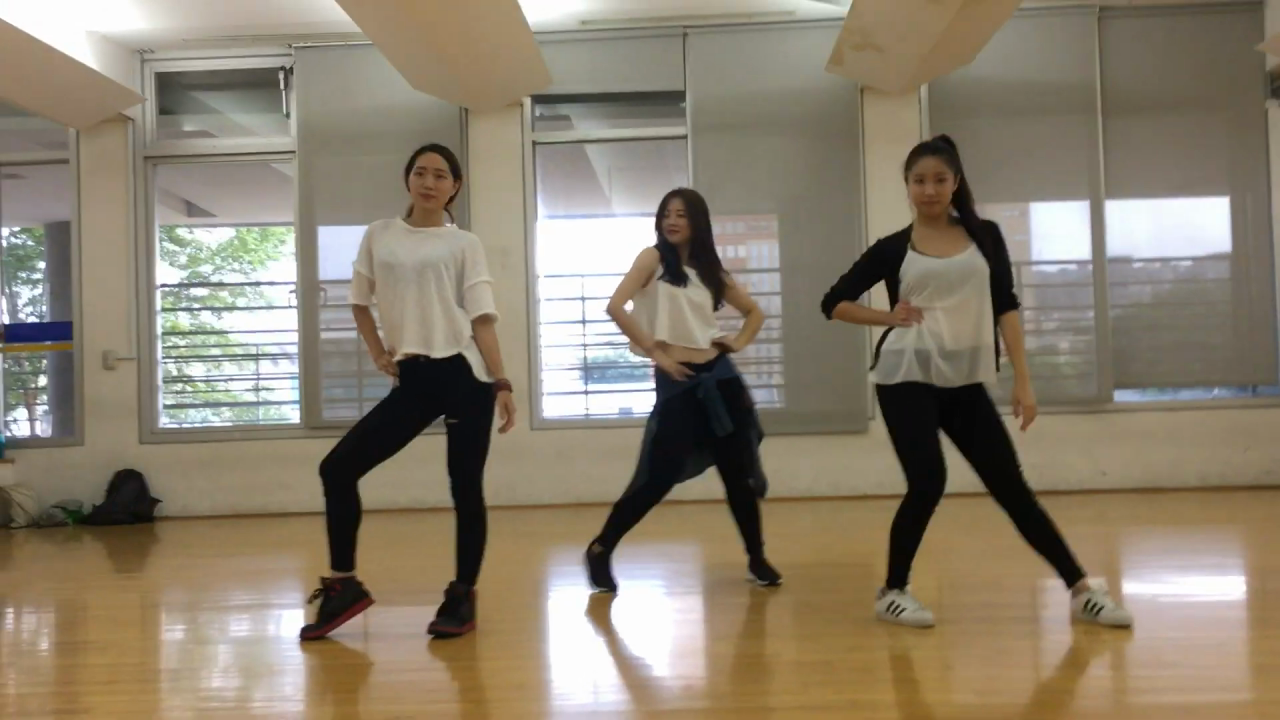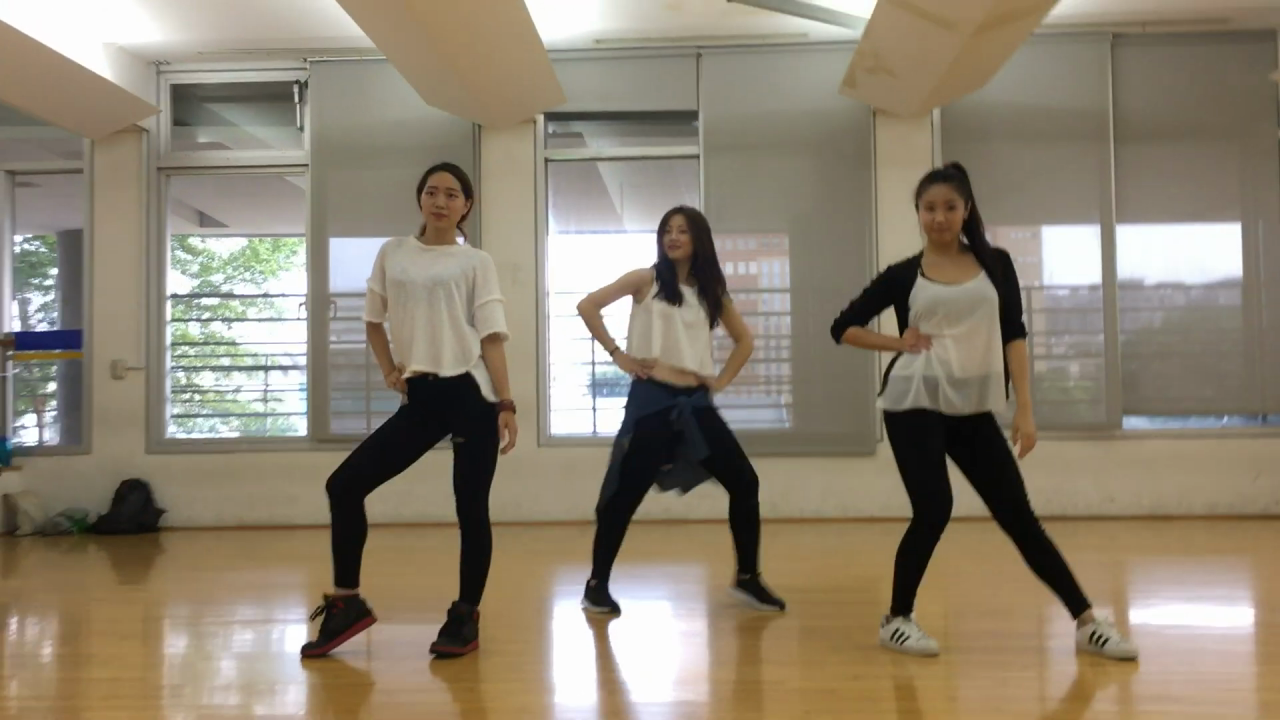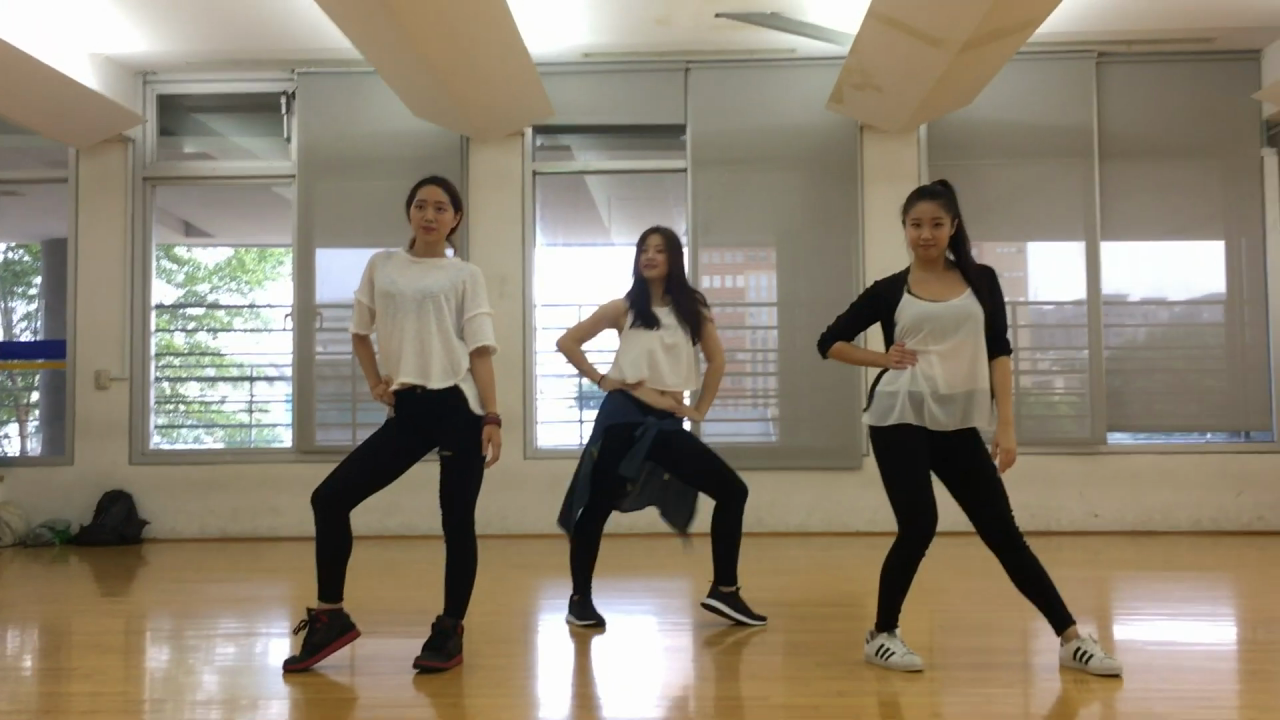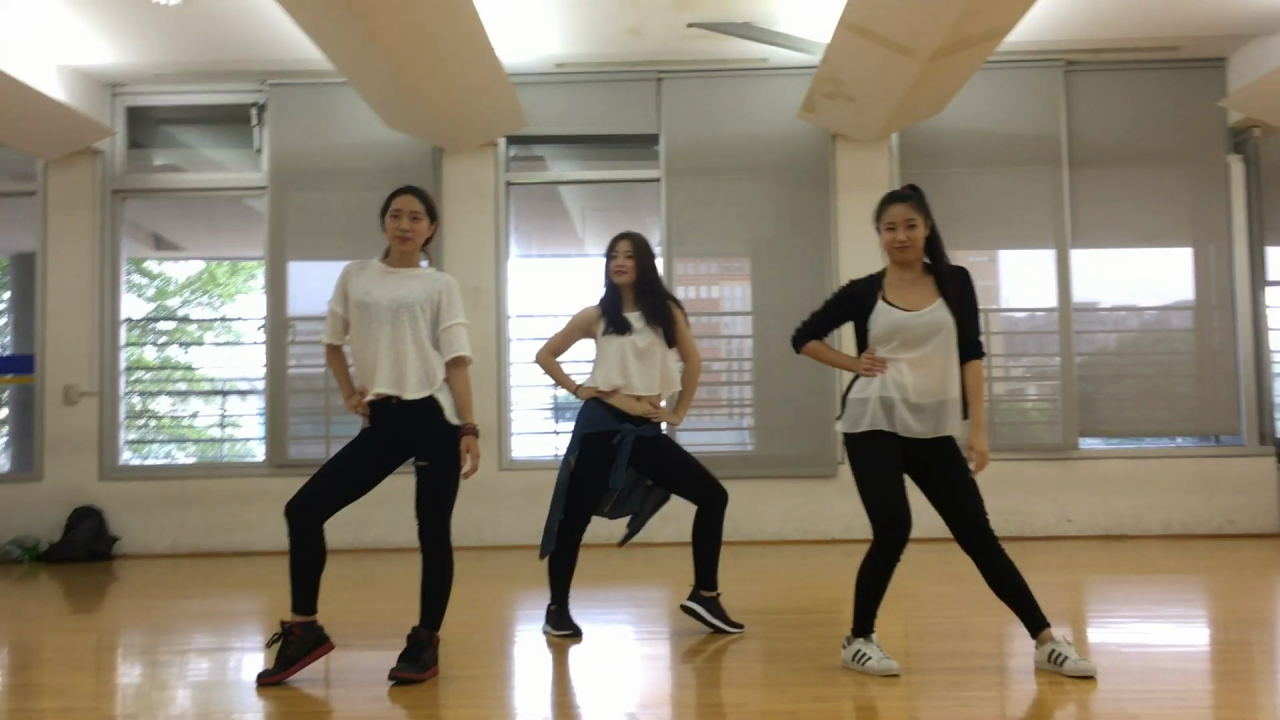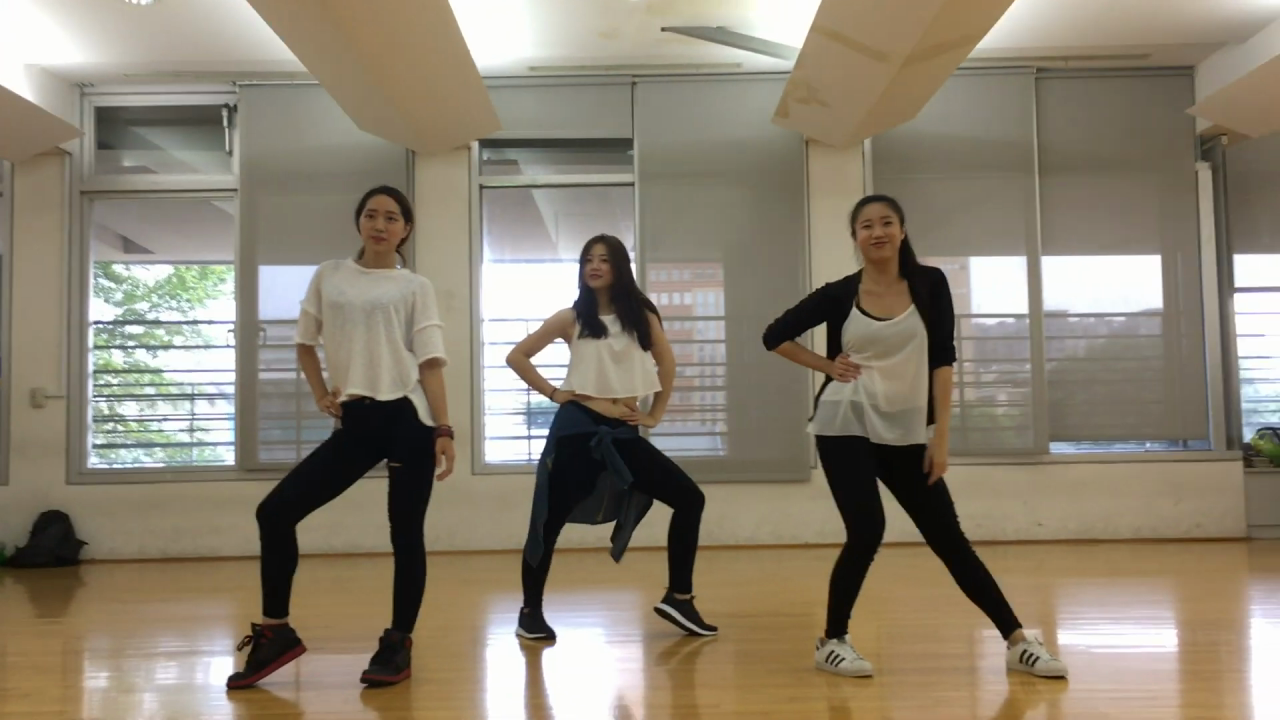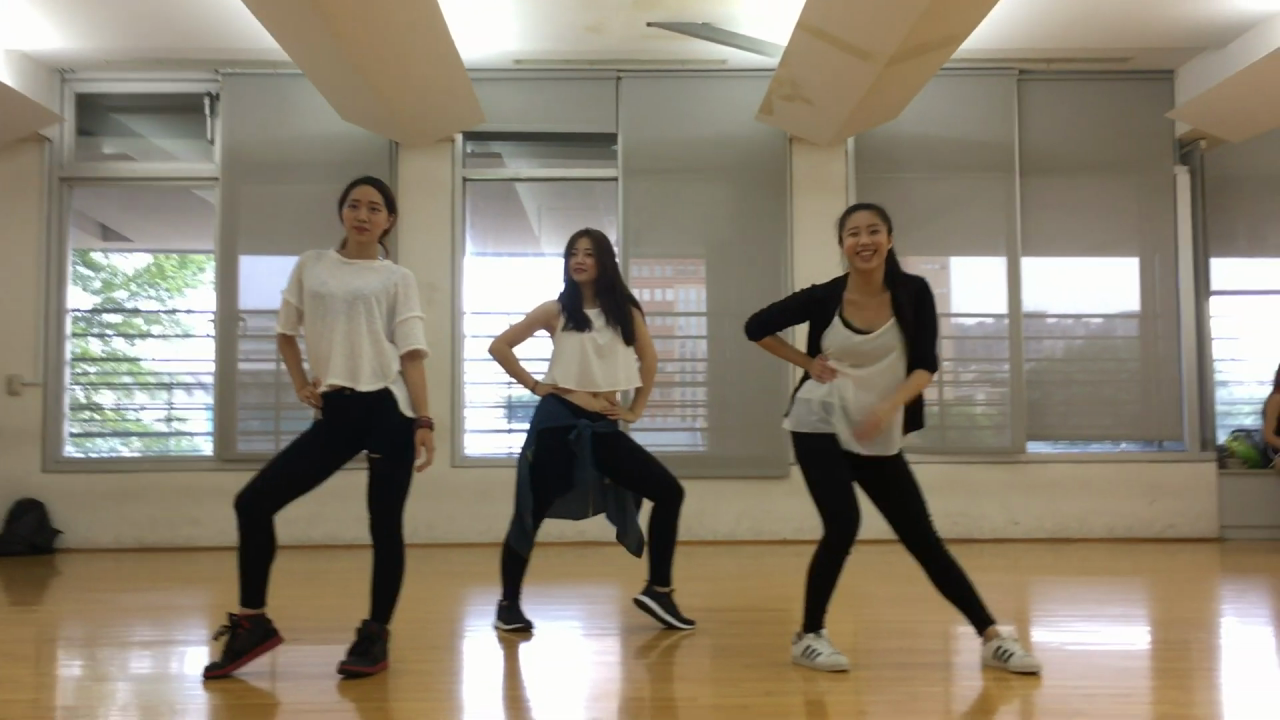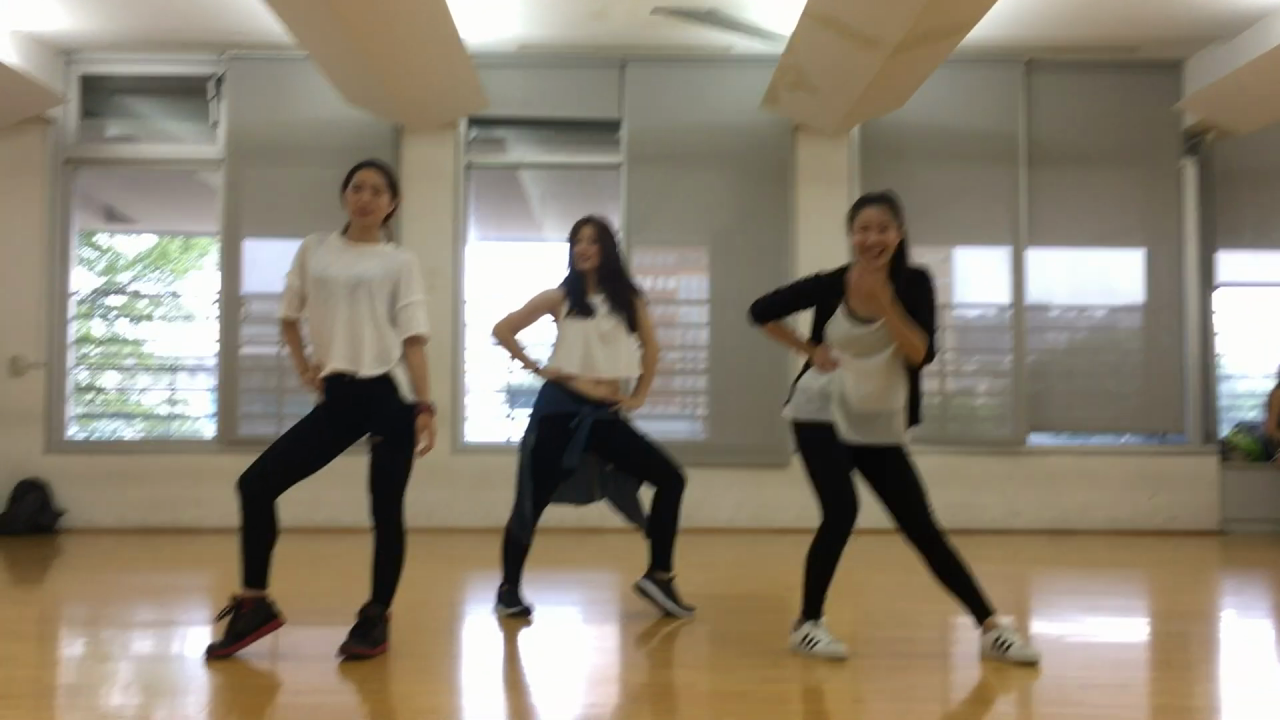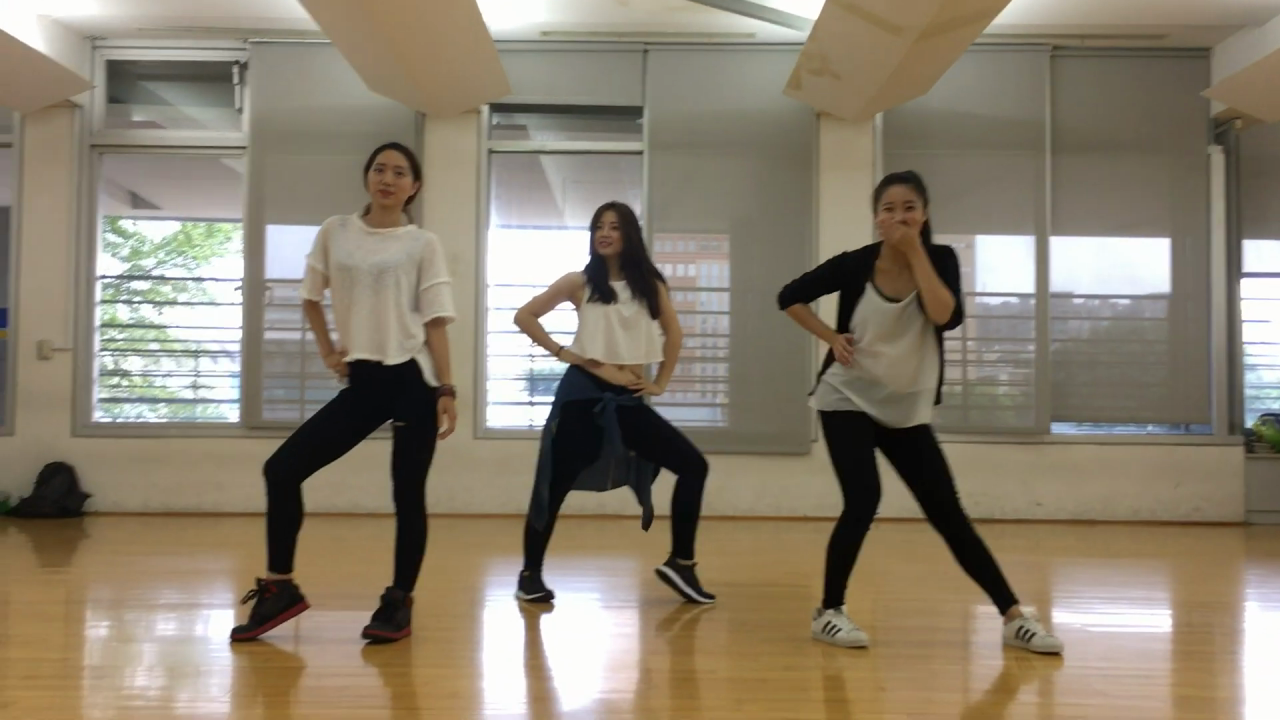
dt=0.2s
person 1, frame 1
left shoulder: (465, 245)
right shoulder: (380, 235)
left elbow: (482, 318)
right elbow: (361, 302)
left wrist: (501, 383)
right wrist: (378, 354)
left hip: (463, 376)
right hip: (411, 380)
left knee: (465, 486)
right knee: (338, 468)
left ankle: (462, 596)
right ankle: (344, 584)
person 1, frame 2
left shoulder: (476, 262)
right shoulder: (392, 253)
left elbow: (491, 337)
right elbow: (373, 321)
left wrist: (506, 403)
right wrist: (388, 371)
left hip: (471, 394)
right hip: (419, 398)
left knee: (471, 505)
right knee: (345, 485)
left ankle: (465, 615)
right ankle: (347, 602)
person 1, frame 3
left shoulder: (465, 276)
right shoulder: (381, 266)
left elbow: (480, 350)
right elbow: (360, 332)
left wrist: (492, 418)
right wrist: (375, 383)
left hip: (458, 407)
right hip: (407, 411)
left knee: (457, 519)
right knee: (331, 497)
left ankle: (450, 629)
right ankle: (331, 615)
person 1, frame 4
left shoulder: (441, 286)
right shoulder: (355, 275)
left elbow: (456, 361)
right elbow: (333, 342)
left wrist: (469, 428)
right wrist: (348, 394)
left hip: (434, 418)
right hip: (381, 422)
left knee: (433, 529)
right knee: (304, 509)
left ankle: (426, 641)
right ankle: (305, 628)
person 1, frame 5
left shoulder: (416, 288)
right shoulder: (328, 276)
left elbow: (430, 362)
right elbow: (305, 342)
left wrist: (444, 429)
right wrist: (321, 396)
left hip: (407, 419)
right hip: (354, 423)
left knee: (405, 531)
right knee: (275, 511)
left ankle: (398, 643)
right ankle: (276, 631)
person 1, frame 6
left shoulder: (397, 278)
right shoulder: (311, 266)
left elbow: (411, 354)
right elbow: (286, 332)
left wrist: (424, 421)
right wrist: (301, 386)
left hip: (388, 410)
right hip: (335, 413)
left knee: (384, 523)
right knee: (253, 502)
left ankle: (375, 634)
right ankle: (252, 622)
person 1, frame 7
left shoulder: (400, 262)
right shoulder: (314, 250)
left elbow: (412, 339)
right elbow: (290, 317)
left wrist: (425, 406)
right wrist: (304, 369)
left hip: (389, 395)
right hip: (338, 397)
left knee: (386, 506)
right knee: (256, 484)
left ankle: (376, 617)
right ankle: (254, 604)
person 1, frame 8
left shoulder: (423, 245)
right shoulder: (335, 232)
left elbow: (435, 322)
right elbow: (312, 298)
left wrist: (447, 390)
right wrist: (328, 353)
left hip: (413, 380)
right hip: (361, 381)
left knee: (408, 491)
right knee: (282, 469)
left ankle: (399, 601)
right ankle: (280, 588)
person 2, frame 1
left shoulder: (984, 236)
right shoulder: (893, 249)
left elbow: (1006, 307)
right elbow: (834, 302)
left wrist: (1022, 379)
right wrist: (889, 317)
left hip: (965, 381)
right hip: (906, 377)
left knee: (1011, 486)
right knee: (927, 484)
left ankle: (1083, 591)
right ankle: (892, 592)
person 2, frame 2
left shoulder: (995, 263)
right shoulder: (903, 275)
left elbow: (1014, 335)
right elbow: (843, 327)
left wrist: (1024, 409)
right wrist: (897, 343)
left hip: (974, 408)
right hip: (914, 403)
left knee: (1018, 515)
right knee: (932, 511)
left ankle: (1088, 622)
right ankle: (896, 619)
person 2, frame 3
left shoulder: (981, 280)
right shoulder: (889, 290)
left elbow: (999, 351)
right elbow: (830, 341)
left wrist: (1006, 424)
right wrist: (883, 358)
left hip: (960, 424)
right hip: (900, 418)
left knee: (1003, 531)
right knee: (918, 526)
left ankle: (1072, 638)
right ankle: (881, 635)
person 2, frame 4
left shoulder: (954, 282)
right shoulder: (864, 291)
left elbow: (971, 354)
right elbow: (804, 338)
left wrist: (977, 429)
right wrist: (854, 364)
left hip: (934, 428)
right hip: (874, 424)
left knee: (977, 535)
right knee: (893, 531)
left ankle: (1047, 642)
right ankle: (858, 640)
person 2, frame 5
left shoulder: (929, 283)
right shoulder: (840, 294)
left elbow: (943, 360)
right elbow: (775, 335)
left wrist: (939, 435)
right wrist: (827, 366)
left hip: (905, 431)
right hip: (845, 427)
left knee: (949, 537)
right knee: (866, 532)
left ankle: (1018, 641)
right ankle: (832, 642)
person 2, frame 6
left shoulder: (913, 292)
right shoulder: (824, 297)
left elbow: (927, 366)
right elbow: (757, 327)
left wrist: (890, 407)
right wrist: (808, 363)
left hip: (878, 436)
right hip: (819, 425)
left knee: (922, 537)
right knee: (842, 526)
left ankle: (992, 638)
right ankle: (809, 636)
person 2, frame 7
left shoulder: (914, 283)
right shoulder: (829, 285)
left elbow: (920, 353)
right elbow: (762, 311)
left wrist: (883, 297)
right wrist: (809, 350)
left hip: (879, 425)
right hip: (820, 414)
left knee: (922, 526)
right knee: (841, 513)
left ankle: (991, 628)
right ankle: (807, 623)
person 2, frame 8
left shoulder: (940, 260)
right shoulder: (855, 264)
left elbow: (946, 316)
right elbow: (790, 297)
left wrist: (915, 253)
right wrist: (832, 338)
left hip: (907, 410)
right hip: (847, 401)
left knee: (948, 513)
right knee: (862, 502)
left ankle: (1014, 616)
right ankle: (829, 611)
person 3, frame 1
left shoulder: (712, 271)
right shoulder: (652, 260)
left elbow: (754, 312)
right elbow: (617, 305)
left wrist: (737, 344)
right wrist: (649, 350)
left hip: (719, 378)
right hip: (676, 382)
left knee: (739, 472)
right knee: (659, 478)
left ankle: (757, 559)
right ankle: (599, 551)
person 3, frame 2
left shoulder: (712, 292)
right shoulder: (646, 280)
left elbow: (744, 341)
right elbow: (587, 307)
left wrist: (721, 381)
right wrist: (619, 356)
left hip: (695, 403)
right hip: (651, 401)
left knee: (744, 484)
right knee: (624, 493)
left ankle: (749, 579)
right ankle: (597, 583)
person 3, frame 3
left shoulder: (692, 307)
right shoulder: (623, 308)
left elbow: (716, 360)
right elbow: (567, 342)
left wrist: (700, 409)
right wrist: (599, 379)
left hip: (669, 424)
right hip: (624, 418)
left knee: (732, 491)
right knee: (596, 508)
left ankle: (724, 591)
right ankle: (580, 598)
person 3, frame 4
left shoulder: (666, 311)
right shoulder: (596, 315)
left elbow: (692, 361)
right elbow: (545, 355)
left wrist: (678, 412)
right wrist: (576, 389)
left hip: (647, 430)
right hip: (601, 425)
left knee: (713, 496)
right knee: (575, 516)
left ankle: (704, 595)
right ankle: (557, 609)
person 3, frame 5
left shoulder: (642, 315)
right shoulder: (571, 318)
left elbow: (667, 363)
right elbow: (517, 356)
left wrist: (655, 414)
right wrist: (553, 393)
left hip: (624, 432)
right hip: (578, 428)
left knee: (689, 498)
right knee: (551, 519)
left ankle: (679, 598)
right ankle: (531, 612)
person 3, frame 6
left shoulder: (625, 311)
right shoulder: (555, 311)
left elbow: (648, 359)
right elbow: (499, 346)
left wrist: (636, 409)
right wrist: (534, 386)
left hip: (604, 426)
right hip: (559, 421)
left knee: (668, 492)
right knee: (531, 512)
left ankle: (658, 591)
right ankle: (509, 604)
person 3, frame 7
left shoulder: (628, 299)
right shoulder: (559, 297)
left elbow: (650, 348)
right elbow: (503, 330)
left wrist: (638, 396)
right wrist: (538, 368)
left hip: (605, 413)
right hip: (562, 407)
left knee: (670, 479)
right knee: (534, 498)
left ankle: (659, 576)
right ankle: (509, 589)
person 3, frame 8
left shoulder: (650, 284)
right shoulder: (580, 282)
left elbow: (673, 334)
right elbow: (524, 316)
left wrist: (661, 382)
right wrist: (562, 353)
left hip: (629, 399)
right hip: (584, 393)
left knee: (693, 466)
right knee: (557, 484)
left ankle: (681, 563)
right ankle: (530, 575)
